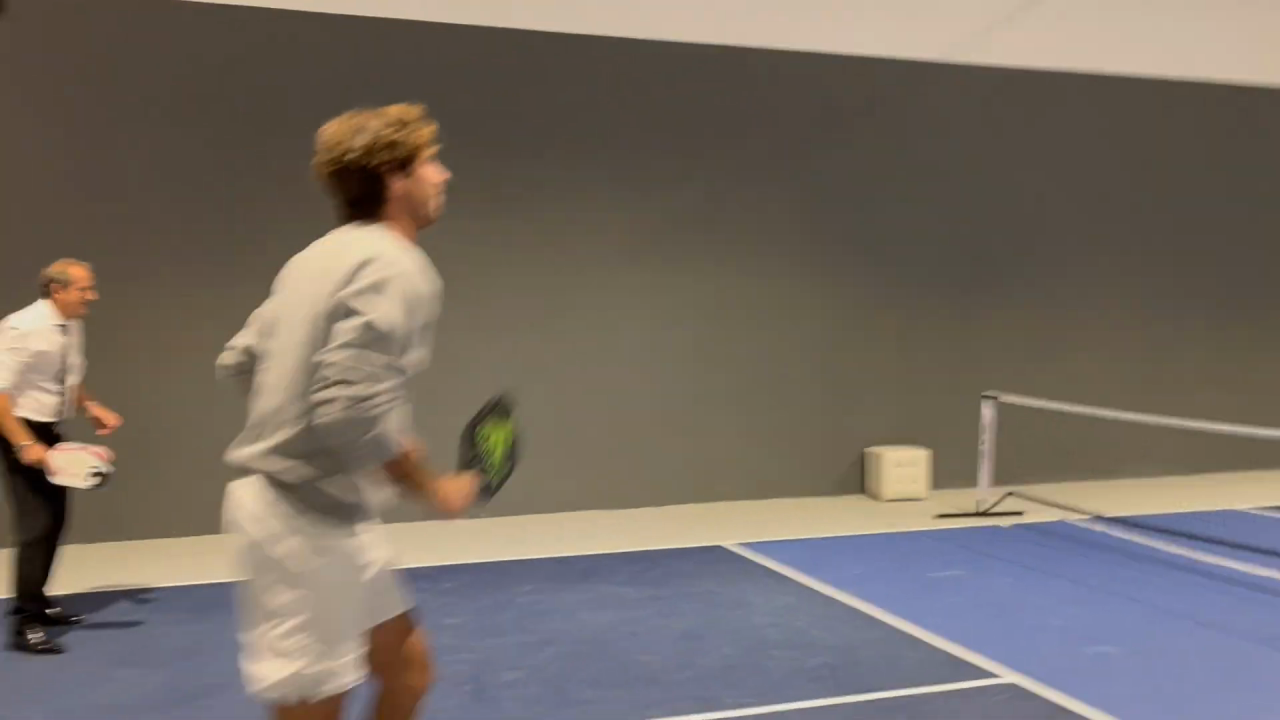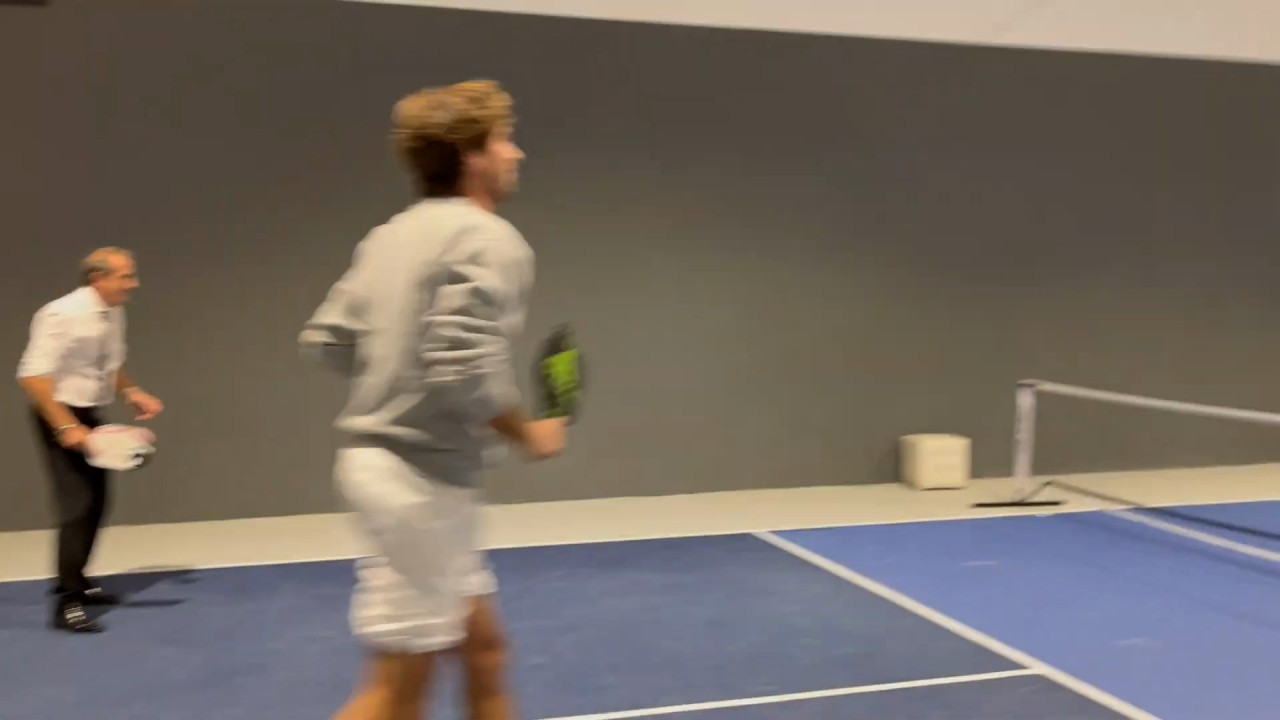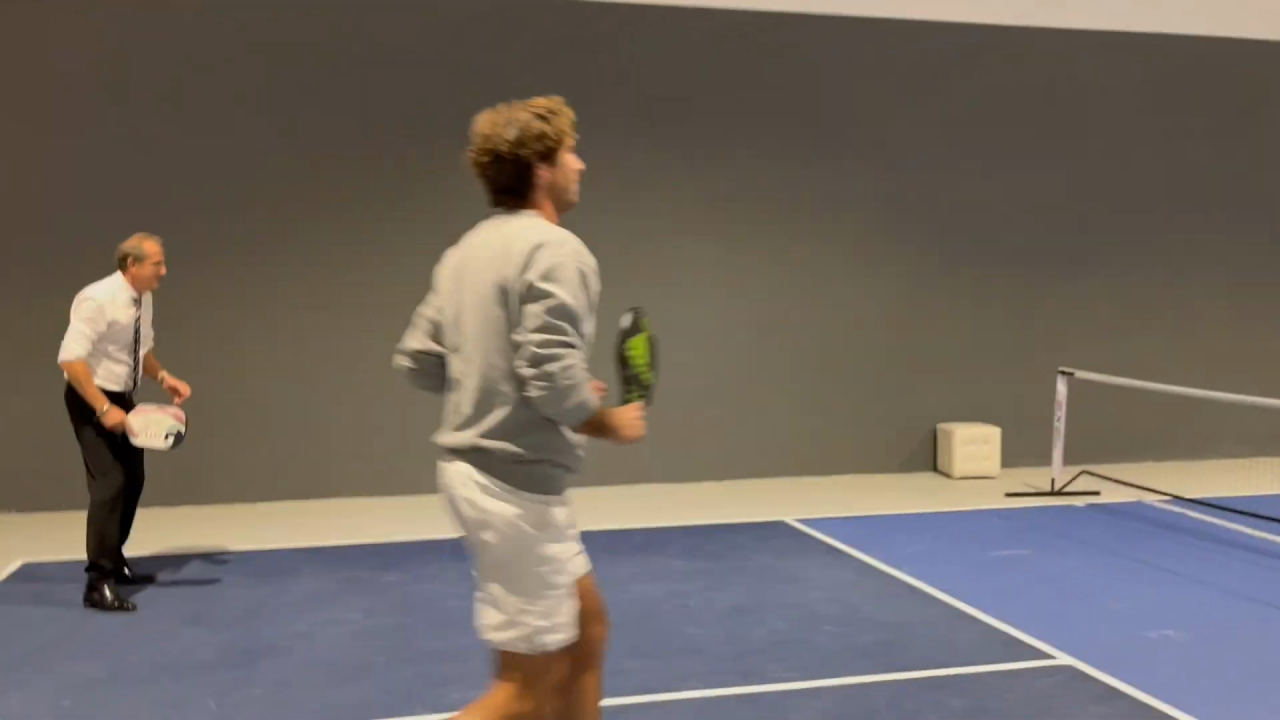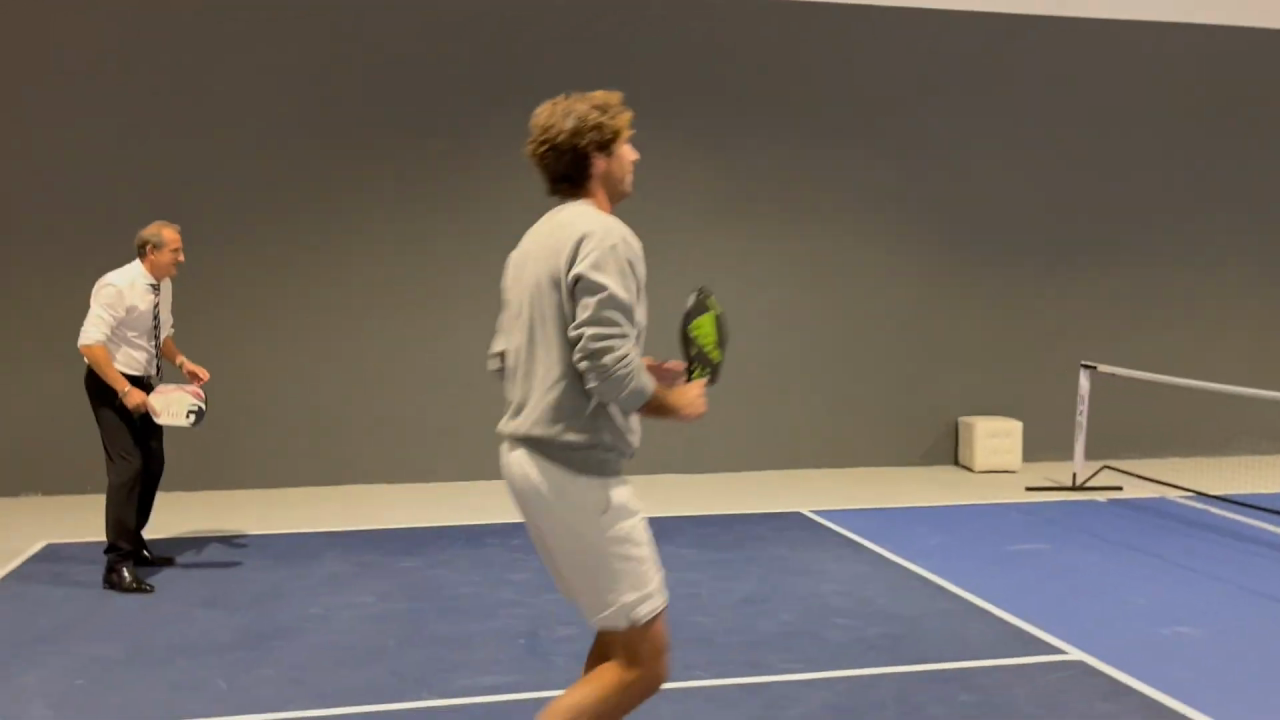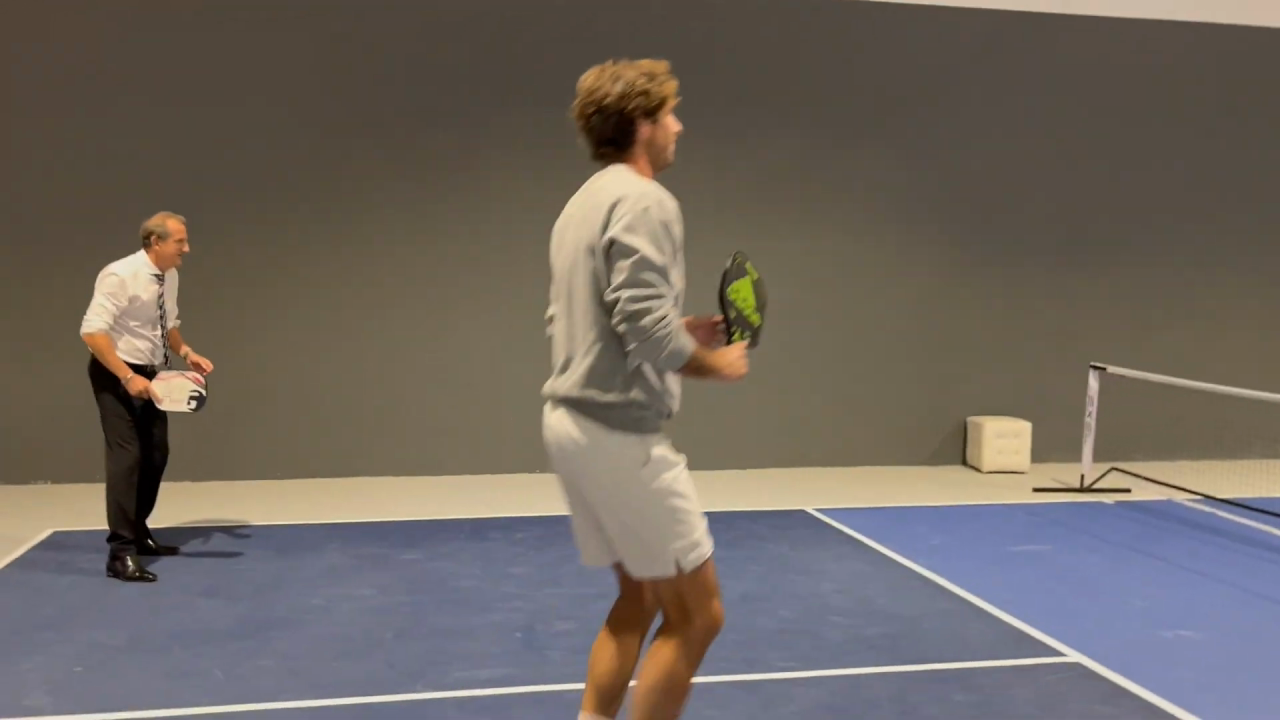
dt=0.1s
person 1, frame 1
left shoulder: (317, 260)
right shoulder: (396, 271)
left elbow: (238, 363)
right elbow: (354, 413)
right wrist: (429, 485)
left hip: (306, 507)
right hip: (305, 517)
left knee: (409, 669)
person 1, frame 2
left shoulder: (389, 236)
right shoulder: (491, 240)
left elbow: (326, 340)
right elbow: (465, 375)
right wrist: (528, 434)
left hip: (381, 463)
right hip: (419, 480)
left knee: (486, 647)
person 1, frame 3
left shoulder: (466, 252)
right shoulder: (557, 253)
left elbow: (414, 361)
right elbow: (555, 389)
right wrist: (614, 423)
left hip: (474, 471)
right hip: (517, 488)
left knee: (588, 626)
person 1, frame 4
left shoulder: (533, 243)
right shoulder: (604, 238)
left elbow: (505, 359)
right elbow: (611, 371)
right wrist: (676, 402)
left hip: (535, 457)
right hip: (577, 471)
left knee: (631, 634)
right knee: (639, 662)
person 1, frame 5
left shoulder: (580, 207)
right shoulder: (642, 201)
right elbow: (647, 330)
left wrist: (684, 333)
right wrist: (714, 362)
left hip: (572, 422)
right hip: (617, 431)
left knee: (638, 595)
right knee: (697, 616)
person 2, frame 1
left shoulder: (73, 328)
left wrist: (92, 407)
left hip: (50, 431)
left knee: (54, 517)
right knee: (37, 521)
left ankle: (35, 601)
person 2, frame 2
left shoulder: (113, 314)
right shoulder: (64, 314)
right elbow: (34, 376)
left wrist: (132, 392)
right wrist: (66, 426)
left hip: (90, 415)
right hip: (61, 417)
left knee: (95, 500)
right knee: (77, 503)
left ankle: (77, 582)
right ankle: (68, 600)
person 2, frame 3
left shoulder: (144, 300)
right shoulder: (97, 299)
right elbow: (70, 358)
left wrist: (162, 375)
right wrist: (103, 408)
left hip: (123, 400)
right hip: (93, 400)
left knee: (132, 482)
right knee: (108, 484)
left ankle: (113, 562)
right ankle: (99, 581)
person 2, frame 4
left shoulder: (163, 286)
right shoulder: (116, 285)
right elbow: (90, 343)
left wrist: (181, 360)
right wrist: (125, 390)
left hip: (143, 384)
right hip: (111, 384)
left knee: (152, 466)
right knee: (127, 467)
left ankle: (133, 545)
right ankle: (118, 563)
person 2, frame 5
left shoulder: (170, 277)
right shoulder: (120, 275)
right elbow: (92, 331)
left wrist: (185, 351)
right wrist: (128, 377)
left hip: (151, 375)
right hip: (116, 375)
left knee: (156, 455)
right knee: (125, 457)
left ankle: (138, 534)
right ankle: (121, 552)
